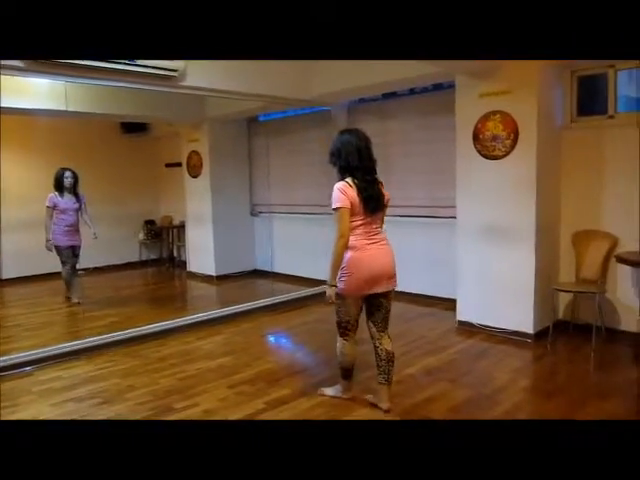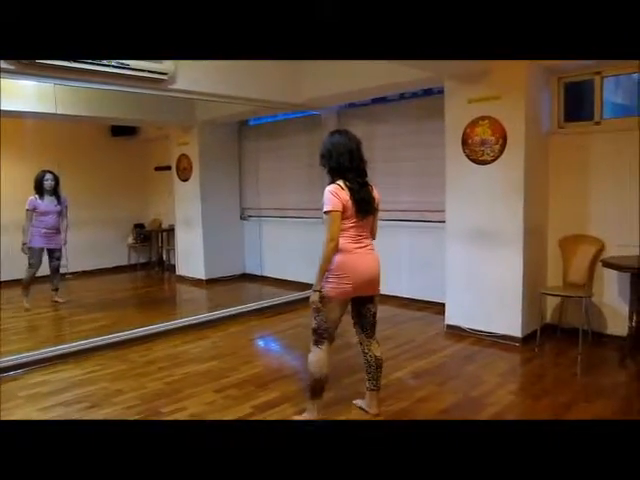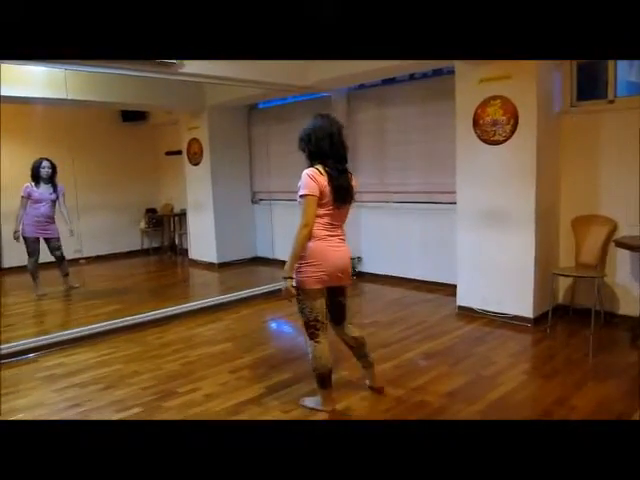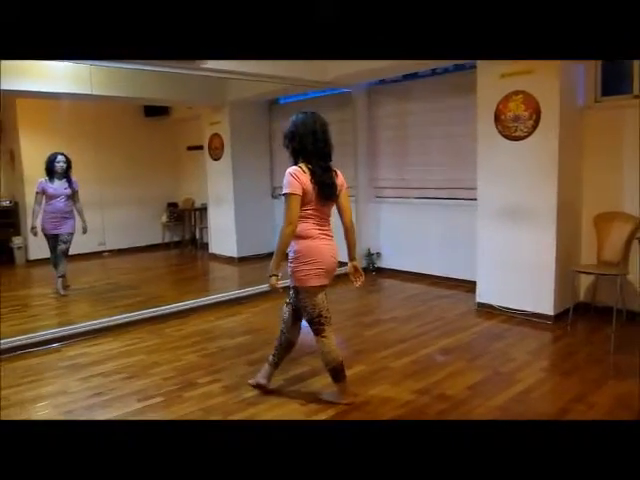
dt=0.5s
person 1, frame 1
left shoulder: (343, 188)
right shoulder: (379, 187)
left elbow: (343, 237)
left wrist: (331, 280)
left hip: (358, 265)
right hip: (384, 261)
left knee: (346, 331)
right knee: (380, 331)
left ankle: (345, 388)
right ankle: (383, 396)
person 1, frame 2
left shoulder: (334, 191)
right shoulder: (369, 190)
left elbow: (332, 241)
left wrist: (317, 285)
left hip: (344, 270)
right hip: (370, 266)
left knee: (321, 340)
right knee: (368, 336)
left ankle: (313, 410)
right ankle: (372, 400)
person 1, frame 3
left shoulder: (311, 175)
right shoulder: (347, 177)
left elbow: (306, 227)
left wrist: (288, 271)
left hip: (315, 259)
right hip: (341, 256)
left knee: (316, 332)
right knee: (340, 322)
left ankle: (326, 398)
right ankle: (373, 376)
person 1, frame 4
left shoulder: (295, 174)
right shoulder: (335, 175)
left elbow: (291, 226)
right elbow: (348, 223)
left wrist: (274, 267)
right wrist: (352, 260)
left hip: (307, 256)
right hip: (327, 253)
left knee: (321, 327)
right knee: (291, 316)
left ankle: (342, 391)
right ankle: (267, 374)
person 2, frame 1
left shoulder: (79, 197)
right shoulder: (53, 197)
left elbow: (84, 214)
right elbow: (48, 219)
left wrist: (92, 228)
right wrist: (48, 238)
left hip: (75, 234)
right hip: (60, 235)
left knee: (73, 264)
right knee: (67, 265)
left ankle: (68, 292)
right ankle: (73, 294)
person 2, frame 2
left shoulder: (61, 199)
right shoulder: (33, 200)
left elbow: (64, 219)
right elbow: (28, 222)
left wrist: (64, 235)
right wrist: (25, 241)
left hip: (55, 237)
right hip: (38, 237)
left knee: (55, 267)
right knee: (33, 267)
left ankle: (55, 295)
right ankle: (25, 297)
person 2, frame 3
left shoulder: (58, 188)
right shoulder: (28, 188)
left elbow: (62, 207)
right elbow: (22, 209)
left wrist: (69, 225)
right wrist: (17, 228)
left hip: (49, 226)
right hip: (31, 226)
left knee: (59, 254)
right knee: (33, 257)
left ankle: (67, 282)
right ankle: (37, 287)
person 2, frame 4
left shoulder: (72, 182)
right shoulder: (43, 183)
left elbow: (77, 203)
right elbow: (37, 205)
left wrist: (83, 221)
right wrist: (33, 224)
left hip: (67, 221)
right hip: (50, 222)
left knee: (62, 251)
right knee: (54, 253)
left ankle: (59, 283)
right ankle: (62, 278)
